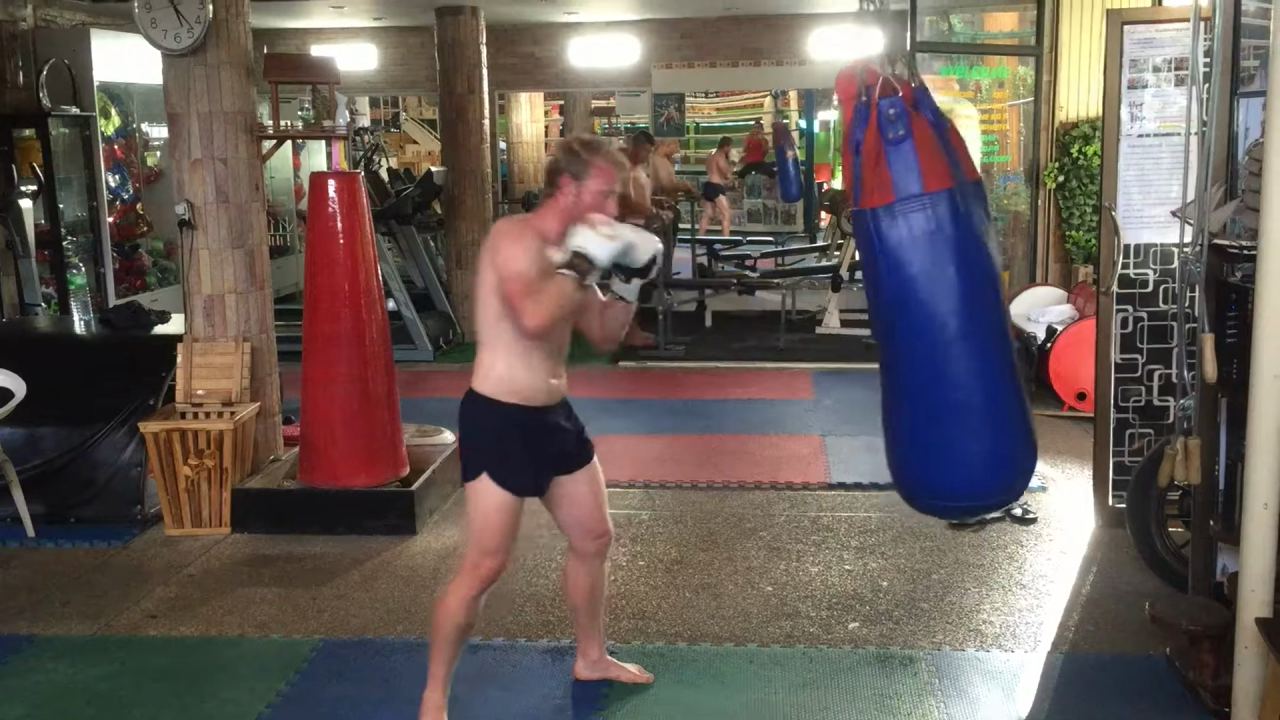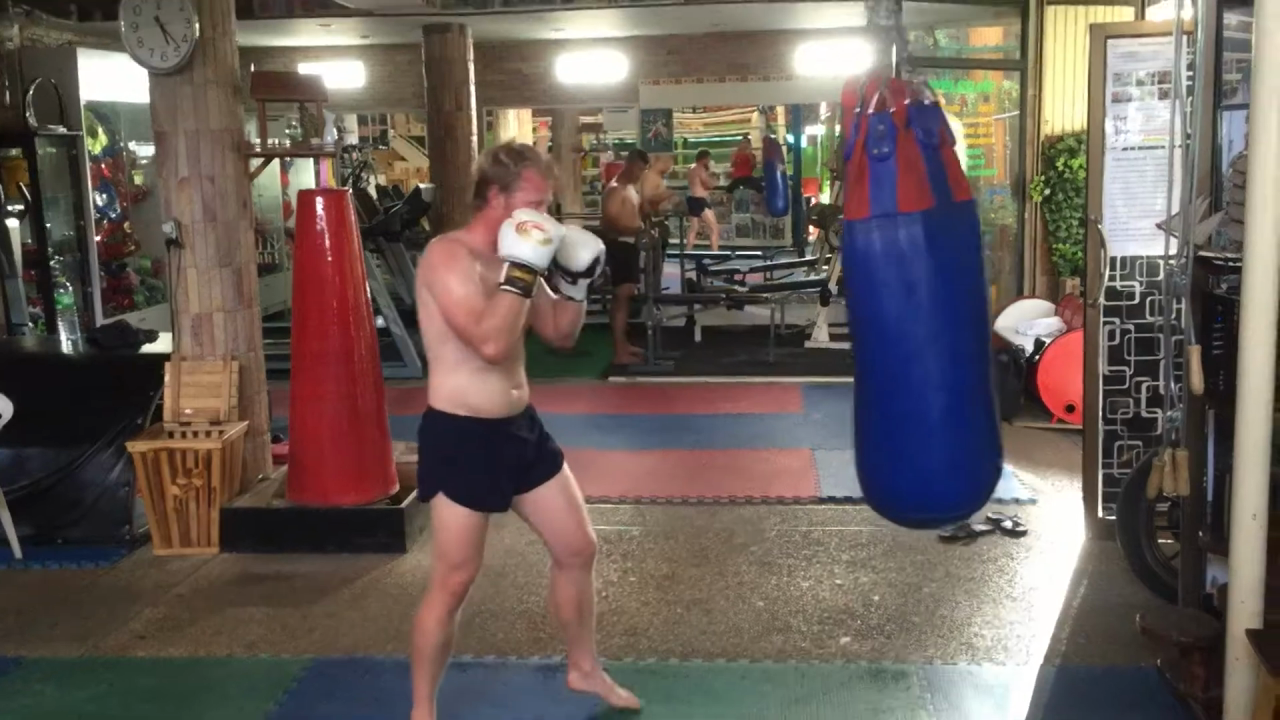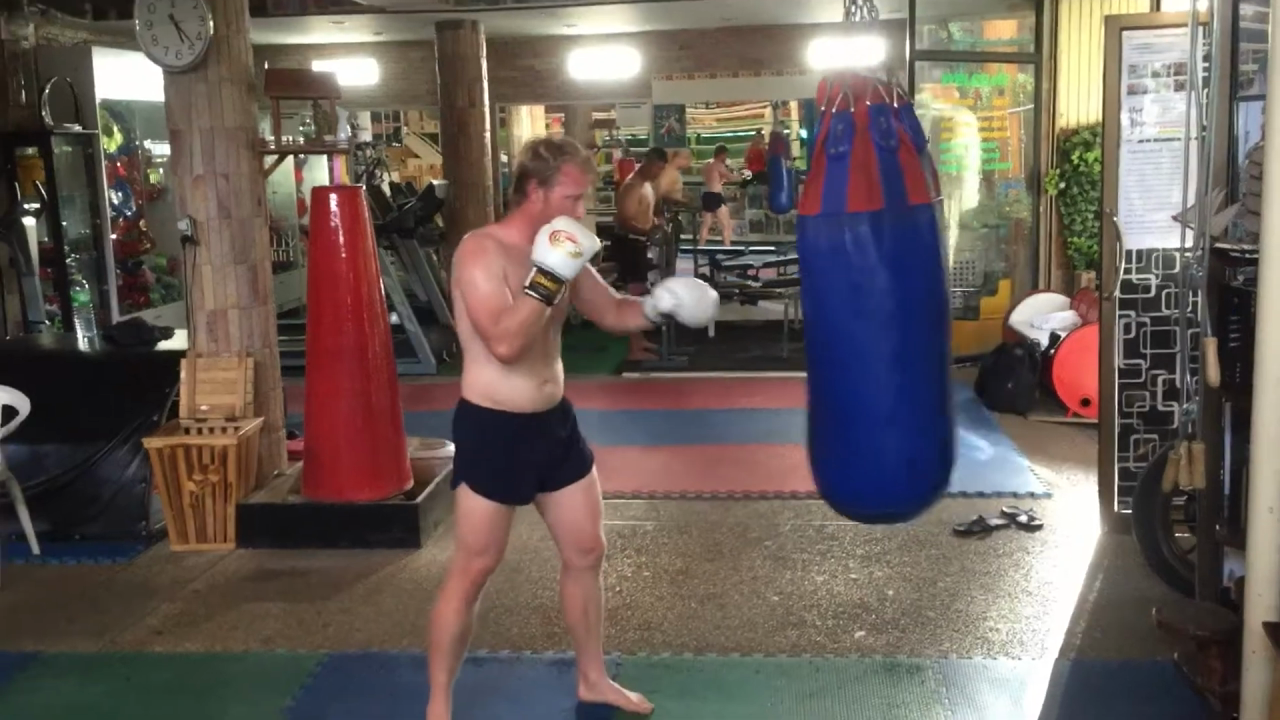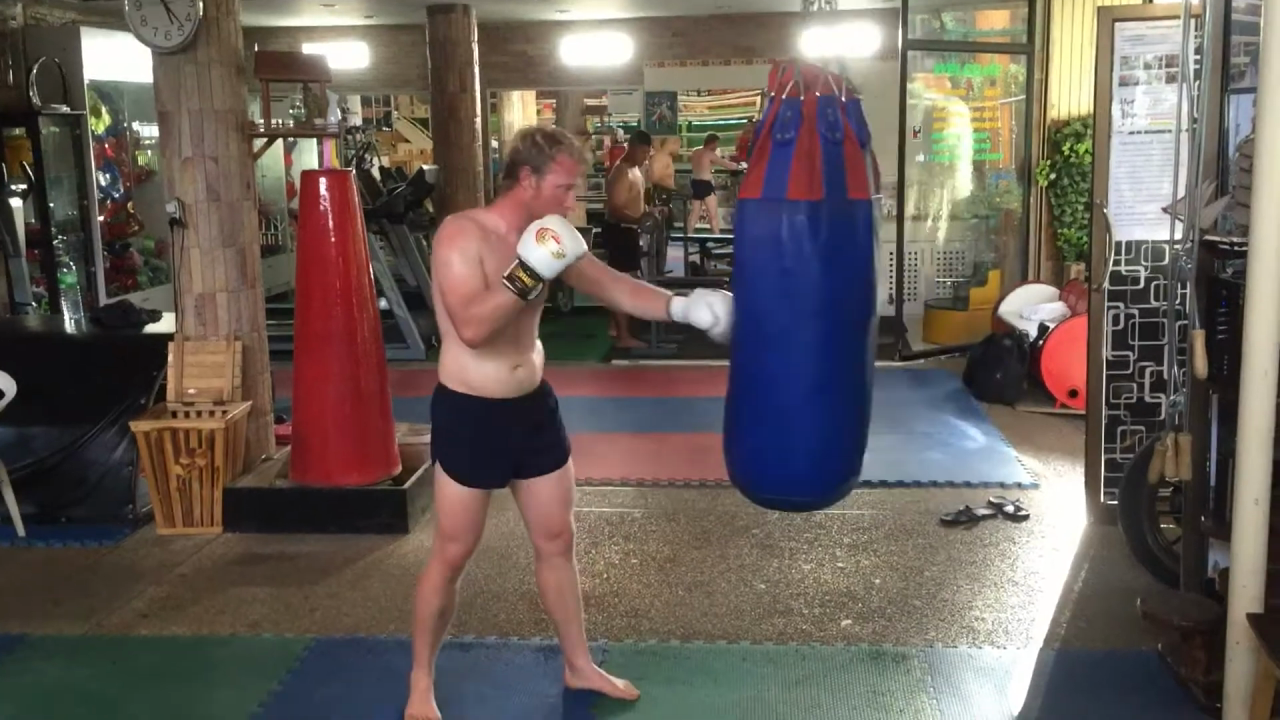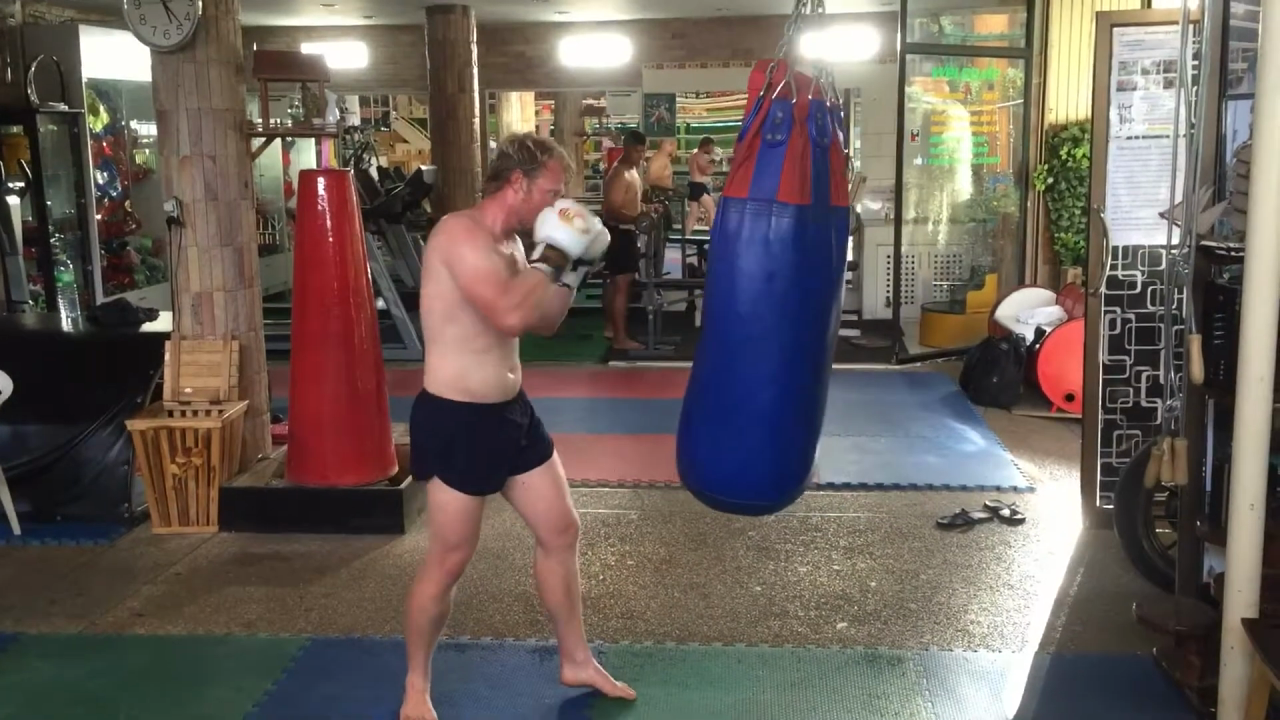
dt=0.3s
person 1, frame 1
left shoulder: (568, 244)
right shoulder: (512, 237)
left elbow: (604, 335)
right elbow: (533, 317)
left wrist: (627, 278)
right wrist: (582, 259)
left hip: (555, 414)
right hip: (499, 420)
left knee: (594, 538)
right knee: (484, 566)
left ankle: (592, 657)
person 1, frame 2
left shoulder: (515, 254)
right shoulder: (447, 256)
left elbow: (560, 333)
right elbow: (490, 342)
left wrist: (574, 279)
right wrist: (521, 270)
left hip: (521, 426)
right hip: (460, 435)
left knee: (578, 550)
right knee: (453, 582)
left ankle: (585, 669)
person 1, frame 3
left shoulder: (558, 247)
right shoulder: (480, 250)
left elbow: (609, 310)
right elbow: (505, 344)
left wrist: (661, 303)
right wrist: (548, 275)
left hip: (553, 421)
right hip: (491, 429)
left knee: (586, 554)
right knee: (472, 572)
person 1, frame 4
left shoulder: (549, 236)
right shoulder: (460, 233)
left elbow: (615, 289)
right elbow: (471, 327)
left wrist: (684, 306)
right wrist: (528, 273)
left hip: (533, 406)
right hip: (469, 413)
left knee: (557, 542)
right knee: (451, 555)
left ankle: (578, 665)
person 1, frame 5
left shoulder: (504, 243)
right shoulder: (461, 233)
left elbow: (532, 312)
right elbow: (510, 317)
left wrist: (563, 266)
right wrist: (558, 257)
left hip: (510, 412)
right hip: (454, 420)
left knee: (560, 533)
right knee: (448, 561)
left ankle: (577, 661)
person 2, frame 1
left shoulder: (641, 169)
right shoulder: (626, 171)
right elbow: (630, 203)
right wrist: (656, 214)
left hip: (642, 227)
left ankle: (634, 328)
right ankle: (631, 334)
person 2, frame 2
left shoulder: (631, 187)
right shoulder: (615, 189)
right elbow: (609, 222)
right wrist: (635, 230)
left hip: (630, 244)
right hip: (618, 245)
left knee: (626, 295)
right knee: (622, 296)
left ankle: (623, 343)
right ankle: (620, 352)
person 2, frame 3
left shoulder: (646, 183)
right shoulder: (632, 187)
right elbow: (625, 221)
left wrist: (656, 223)
right wrist: (649, 232)
left hip: (637, 242)
right hip: (627, 243)
left knee: (638, 292)
right knee: (633, 293)
left ankle: (638, 338)
right ankle: (634, 349)
person 2, frame 4
left shoulder: (635, 169)
right shoulder: (621, 174)
right elbow: (615, 210)
left wrist: (647, 211)
right wrist: (639, 220)
left hip: (627, 230)
right hip: (619, 231)
left ankle: (616, 326)
right ankle: (623, 337)
person 2, frame 5
left shoulder: (632, 169)
right shoulder: (618, 175)
right elbow: (612, 211)
left wrist: (645, 209)
right wrist: (637, 218)
left hip: (625, 231)
right hip: (618, 232)
left knee: (616, 282)
right knee: (622, 284)
left ankle: (611, 327)
right ankle: (620, 338)
